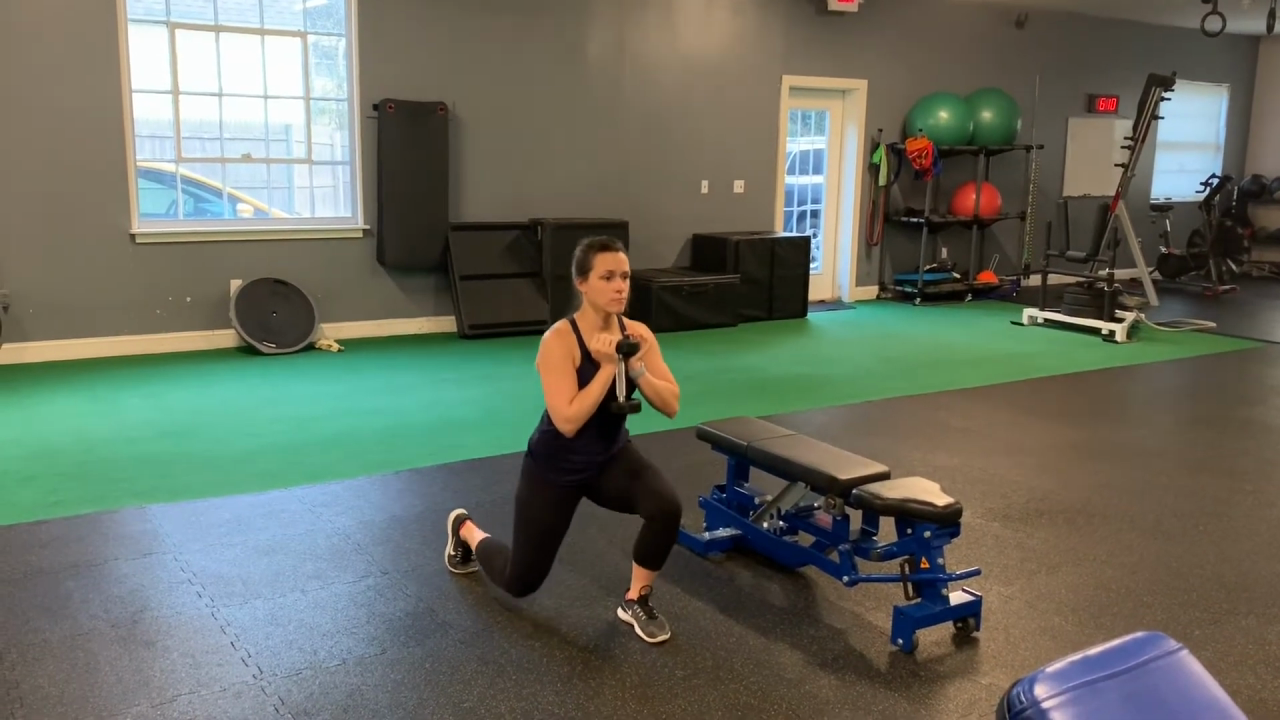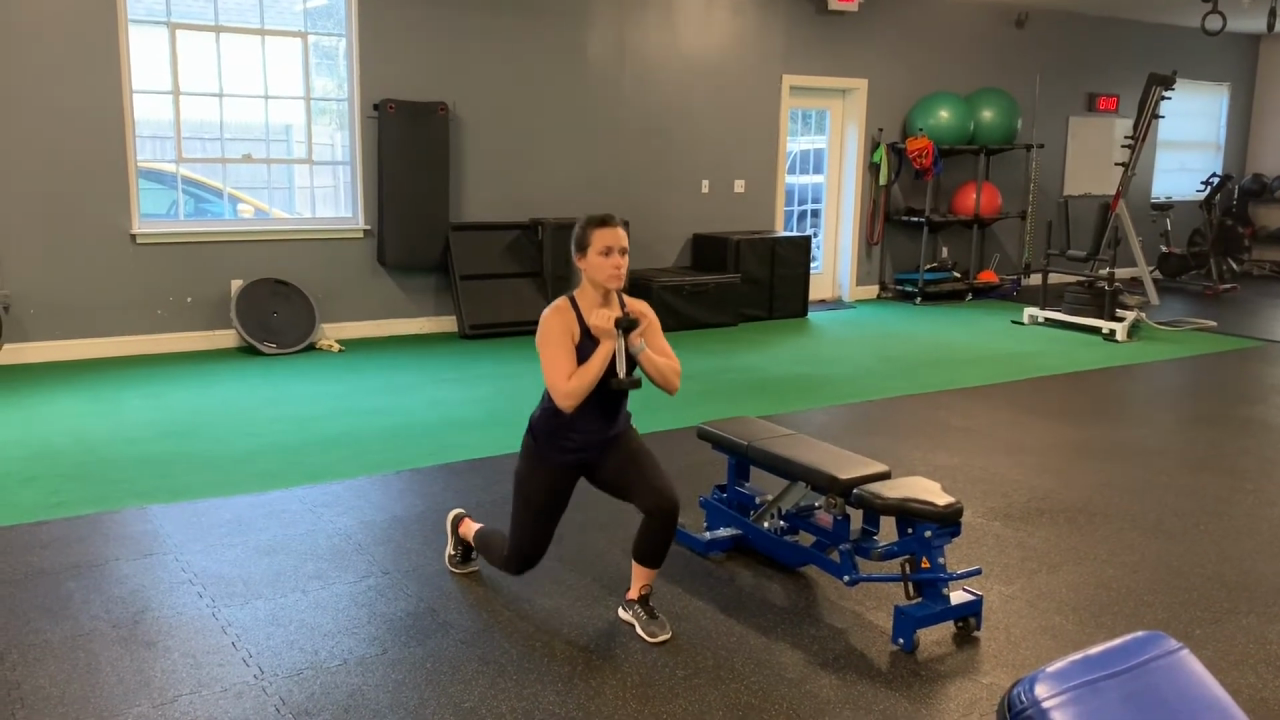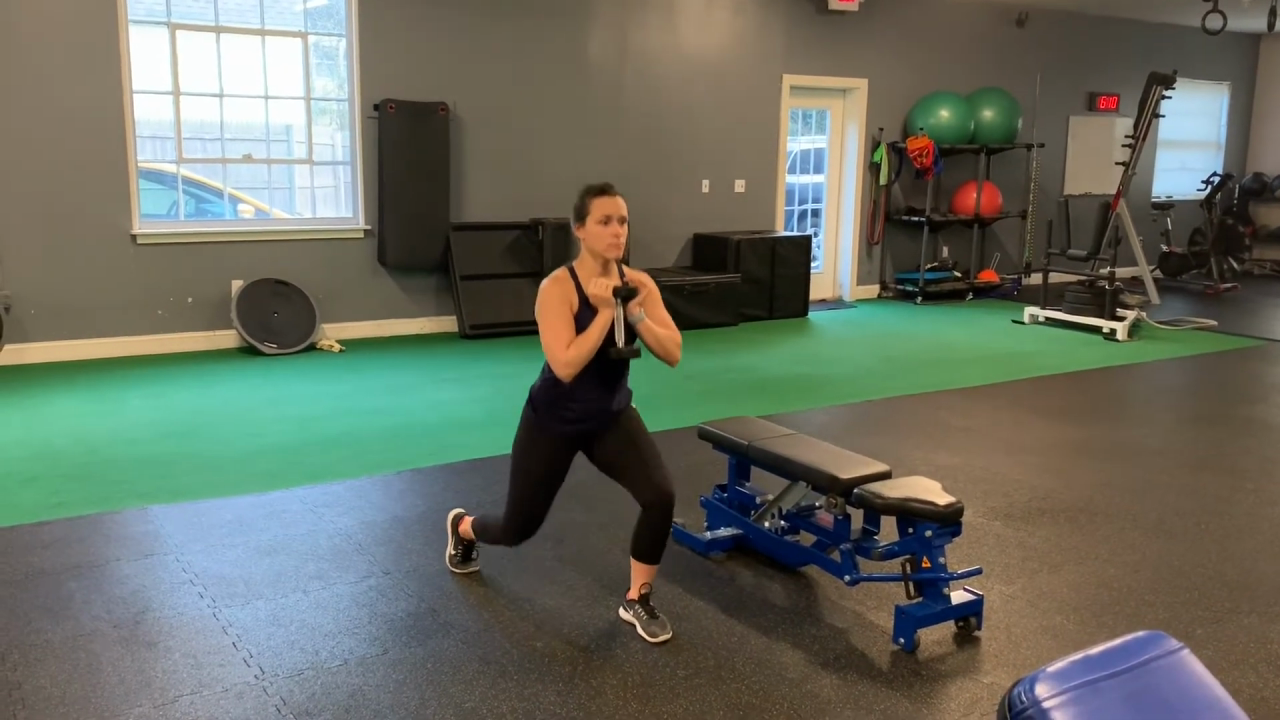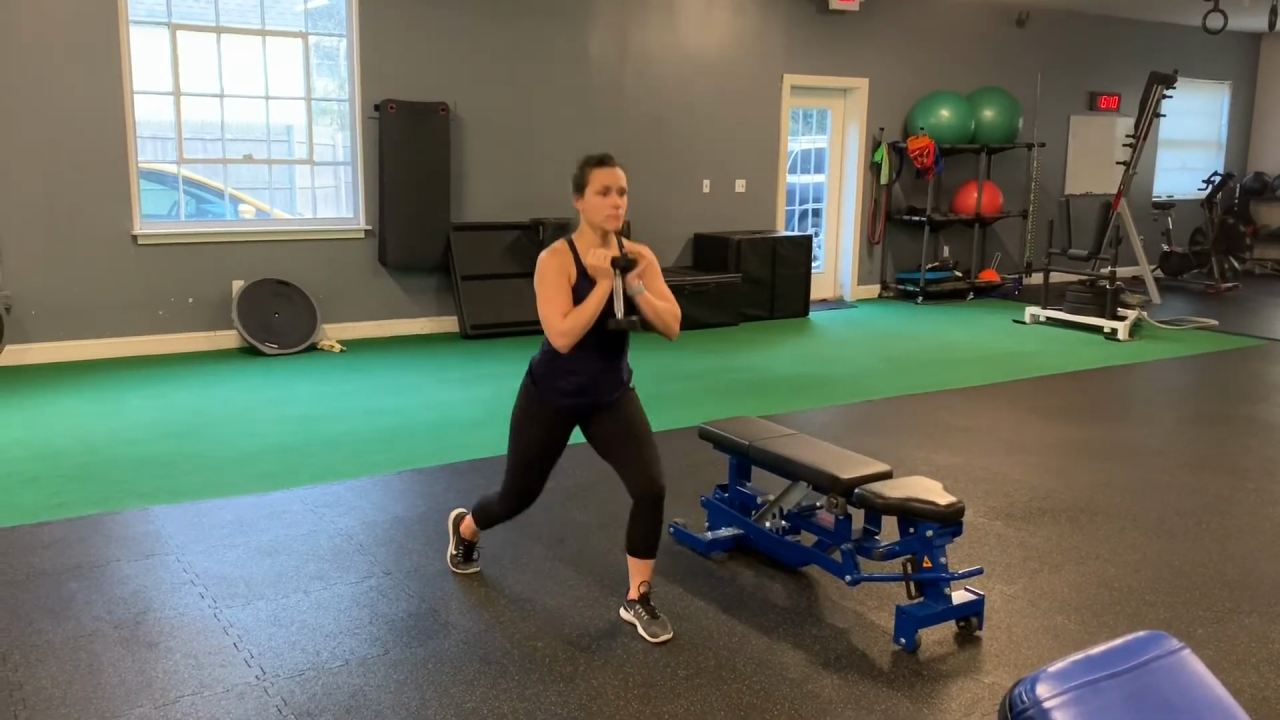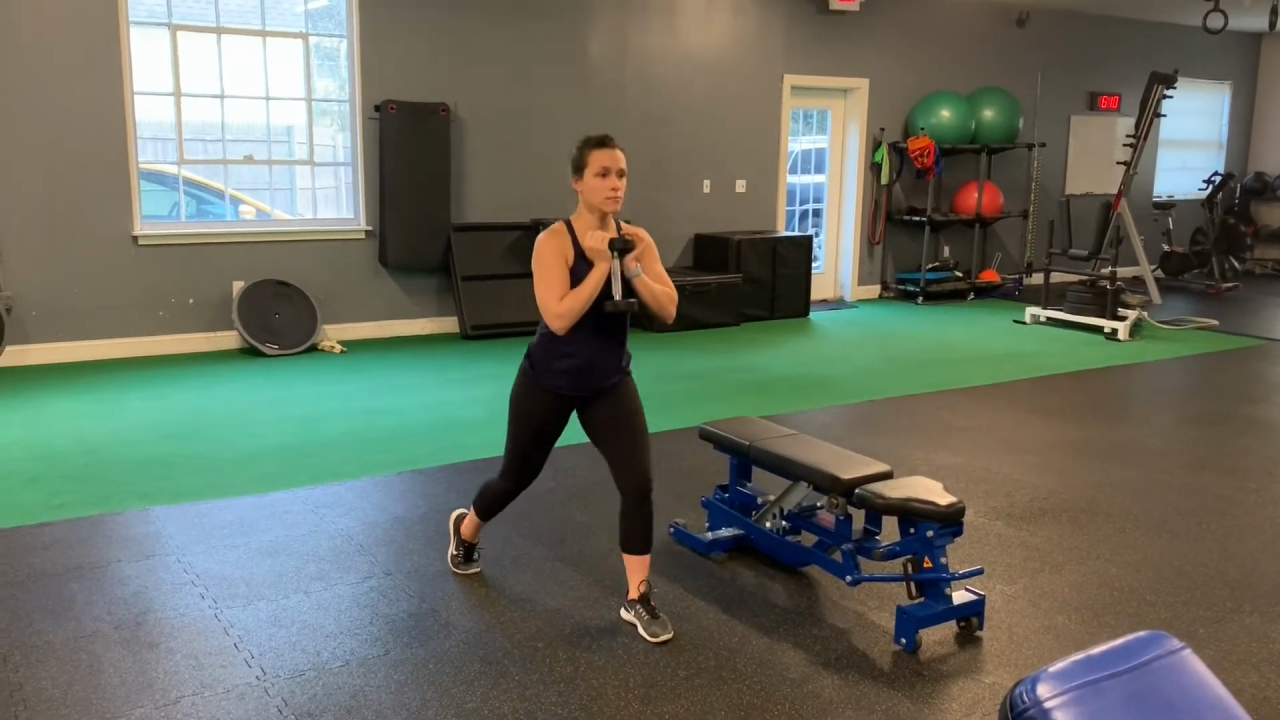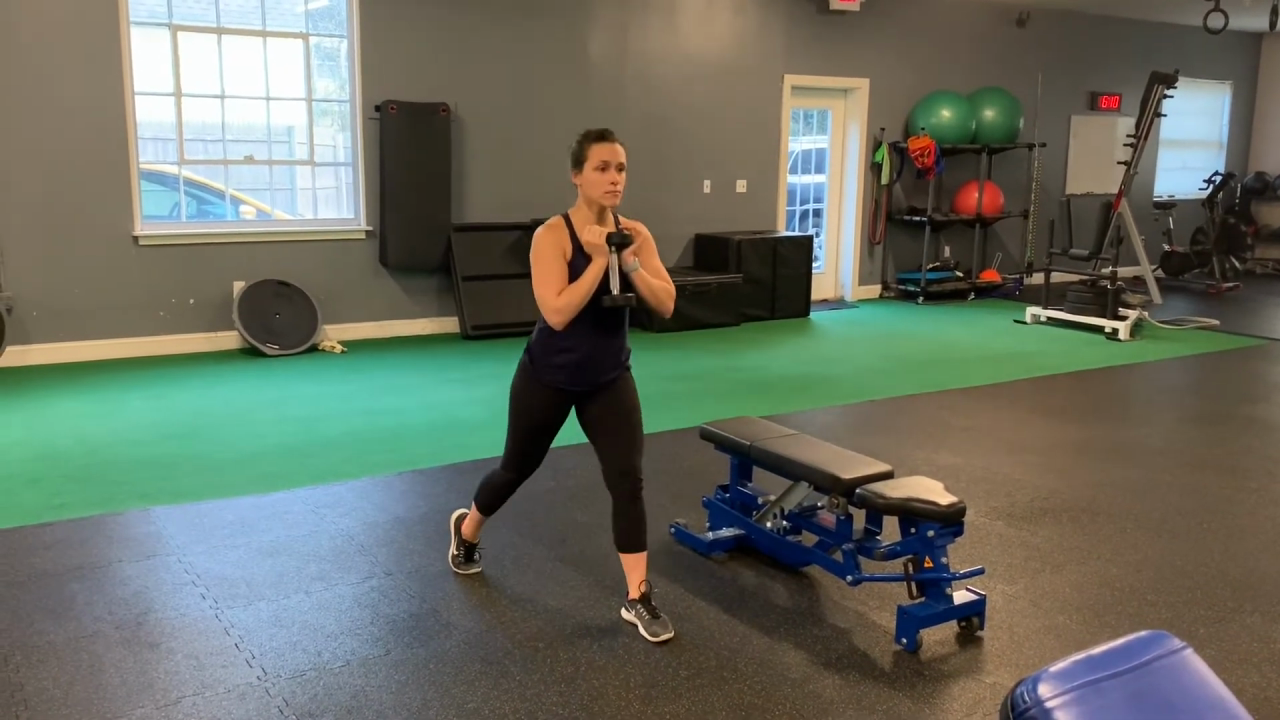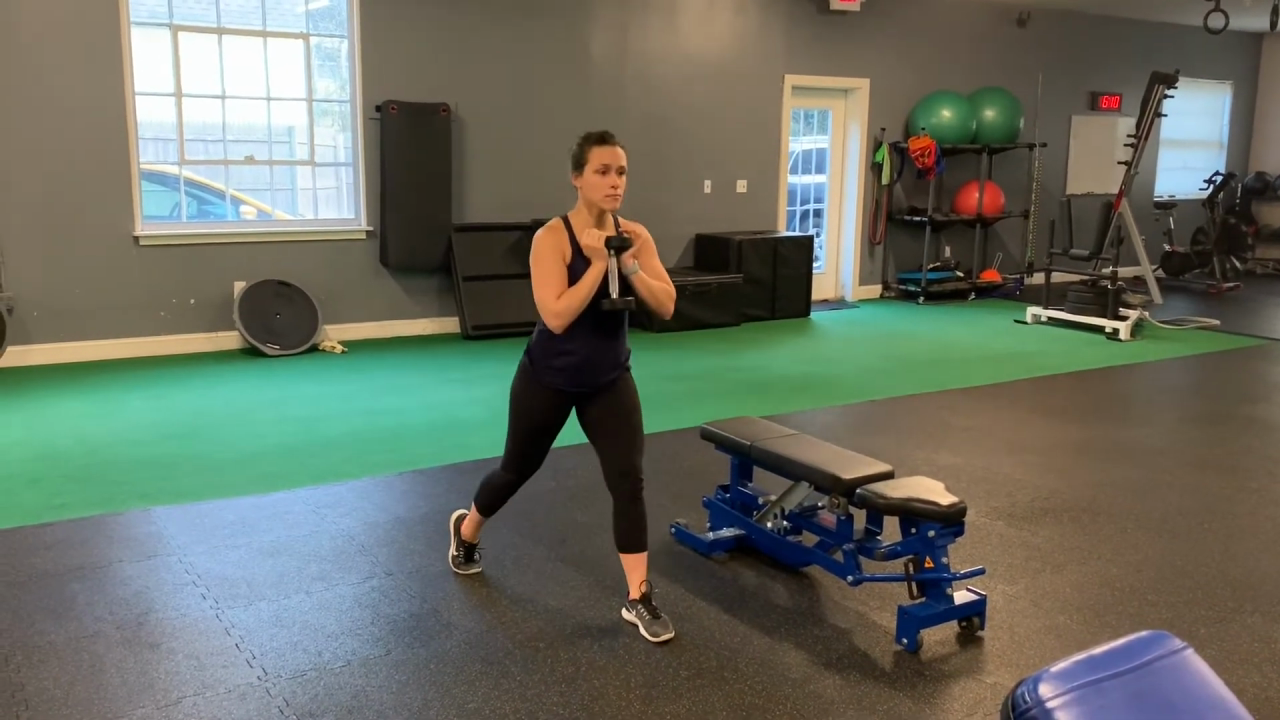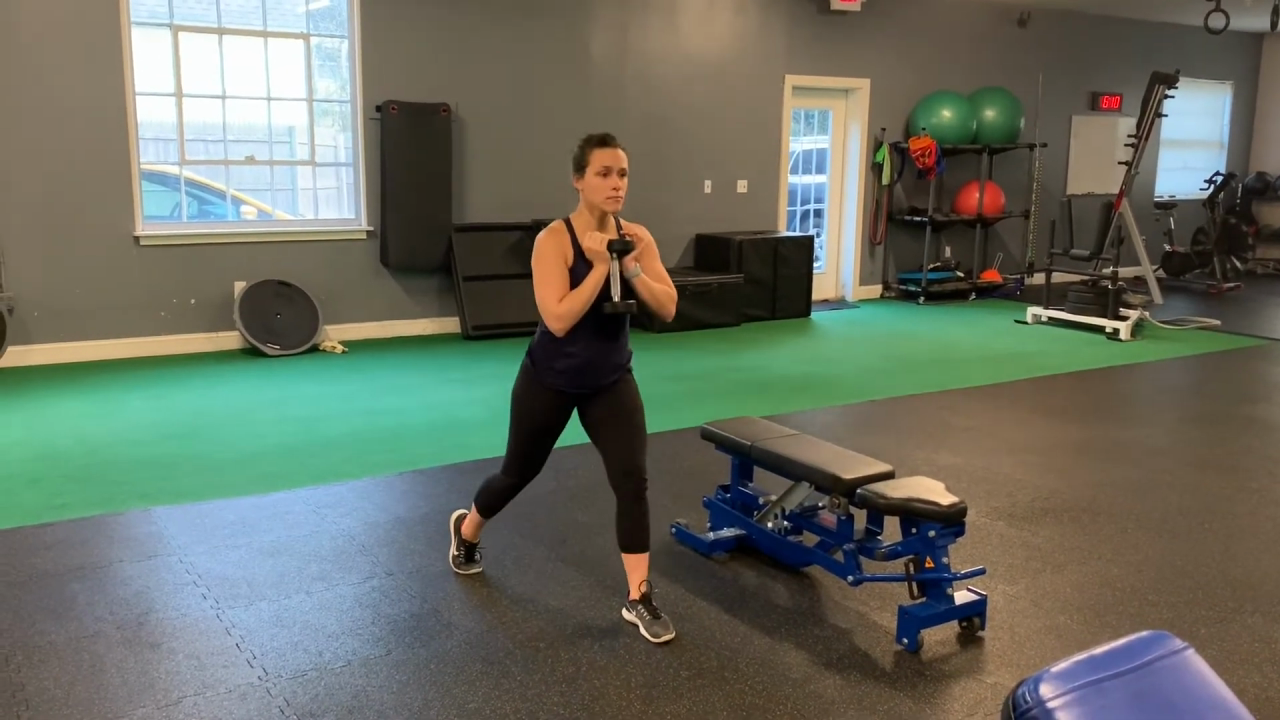
dt=0.1s
person 1, frame 1
left shoulder: (638, 334)
right shoulder: (559, 341)
left elbow: (671, 404)
right elbow: (567, 421)
left wrist: (636, 368)
right wrist: (607, 366)
left hip: (611, 457)
right hip: (555, 467)
left knee: (666, 508)
right knee: (521, 582)
left ankle: (636, 601)
right ankle: (465, 528)
person 1, frame 2
left shoulder: (638, 311)
right shoulder: (559, 317)
left elbow: (672, 381)
right elbow: (566, 397)
left wrist: (635, 344)
right wrist: (607, 341)
left hip: (611, 439)
right hip: (554, 447)
left knee: (665, 503)
right knee: (521, 557)
left ankle: (637, 600)
right ankle: (464, 527)
person 1, frame 3
left shoulder: (639, 284)
right shoulder: (558, 287)
left elbow: (673, 354)
right elbow: (565, 366)
left wrist: (635, 313)
right wrist: (605, 310)
left hip: (612, 415)
right hip: (553, 420)
left knee: (660, 496)
right knee: (519, 526)
left ankle: (637, 600)
right ankle: (463, 526)
person 1, frame 4
left shoulder: (639, 256)
right shoulder: (556, 258)
left elbow: (672, 326)
right elbow: (562, 336)
left wrist: (634, 285)
right wrist: (603, 283)
left hip: (612, 396)
right hip: (551, 397)
left knee: (650, 489)
right knee: (519, 495)
left ankle: (638, 599)
right ankle: (463, 528)
person 1, frame 5
left shoulder: (637, 239)
right shoulder: (555, 240)
left elbow: (669, 311)
right elbow: (558, 318)
left wrist: (631, 267)
right wrist: (601, 264)
left hip: (610, 381)
right hip: (549, 380)
left knee: (638, 483)
right knee: (515, 477)
left ankle: (638, 598)
right ankle: (464, 530)
person 1, frame 6
left shoulder: (636, 233)
right shoulder: (553, 234)
left elbow: (666, 305)
right elbow: (556, 313)
left wrist: (628, 261)
right wrist: (599, 260)
left hip: (609, 378)
right hip: (548, 376)
left knee: (627, 481)
right knee: (517, 468)
left ankle: (638, 598)
right ankle: (466, 529)
person 1, frame 7
left shoulder: (636, 235)
right shoulder: (552, 237)
left elbow: (666, 307)
right elbow: (556, 316)
left wrist: (628, 264)
right wrist: (598, 263)
left hip: (609, 379)
right hip: (548, 378)
left knee: (628, 481)
right knee: (517, 469)
left ankle: (638, 598)
right ankle: (466, 530)
person 1, frame 8
left shoulder: (638, 237)
right shoulder: (554, 239)
left elbow: (668, 310)
right elbow: (558, 320)
left wrist: (632, 267)
right wrist: (601, 266)
left hip: (611, 379)
right hip: (550, 379)
left knee: (631, 480)
right knee: (517, 473)
left ankle: (639, 598)
right ankle: (465, 529)
